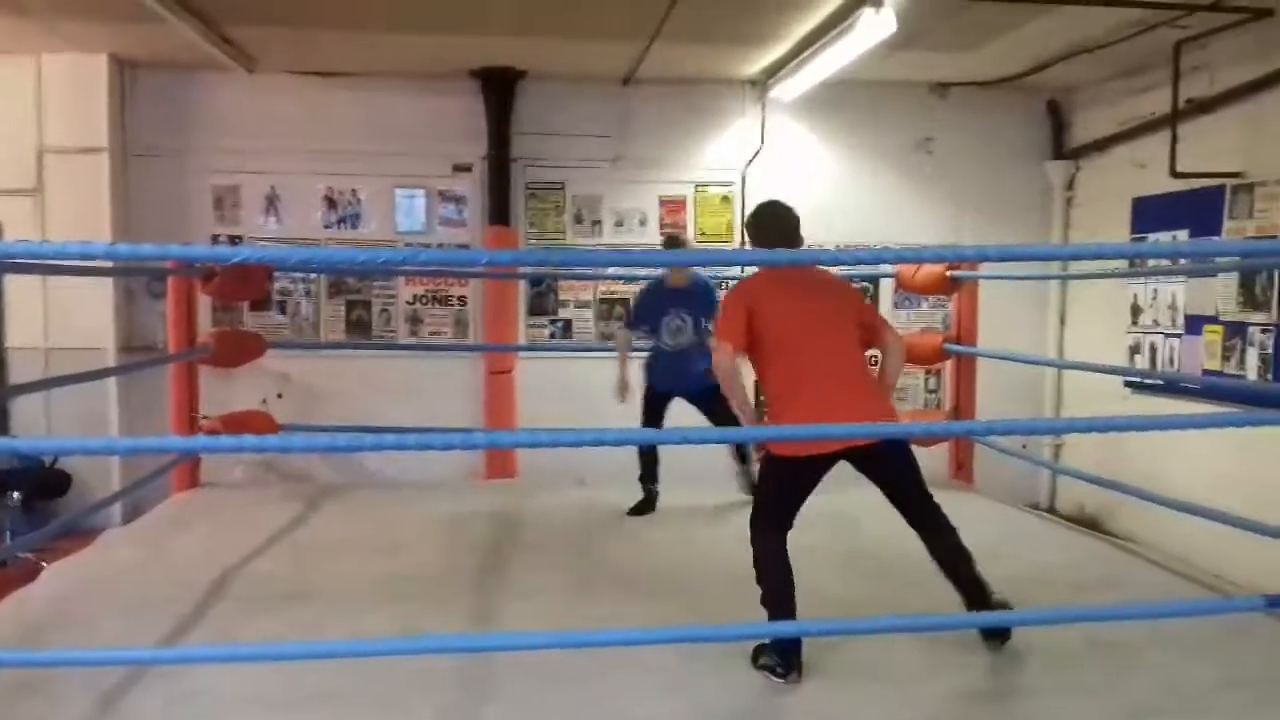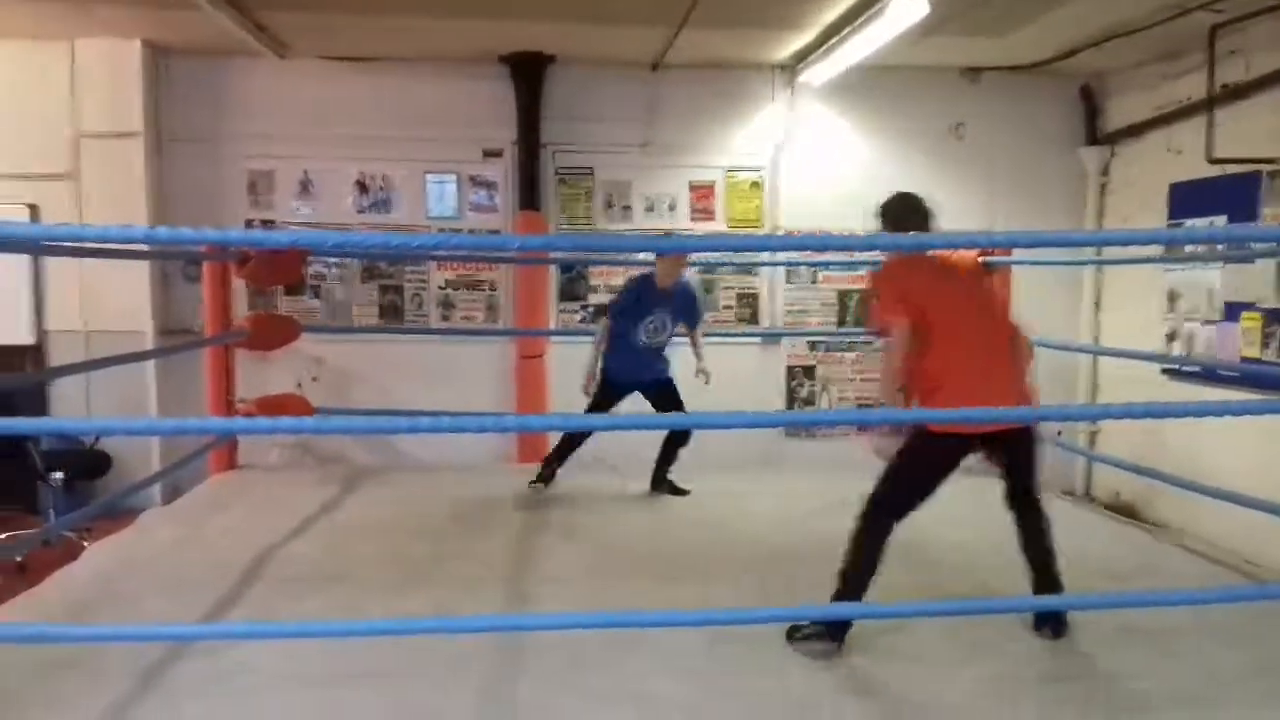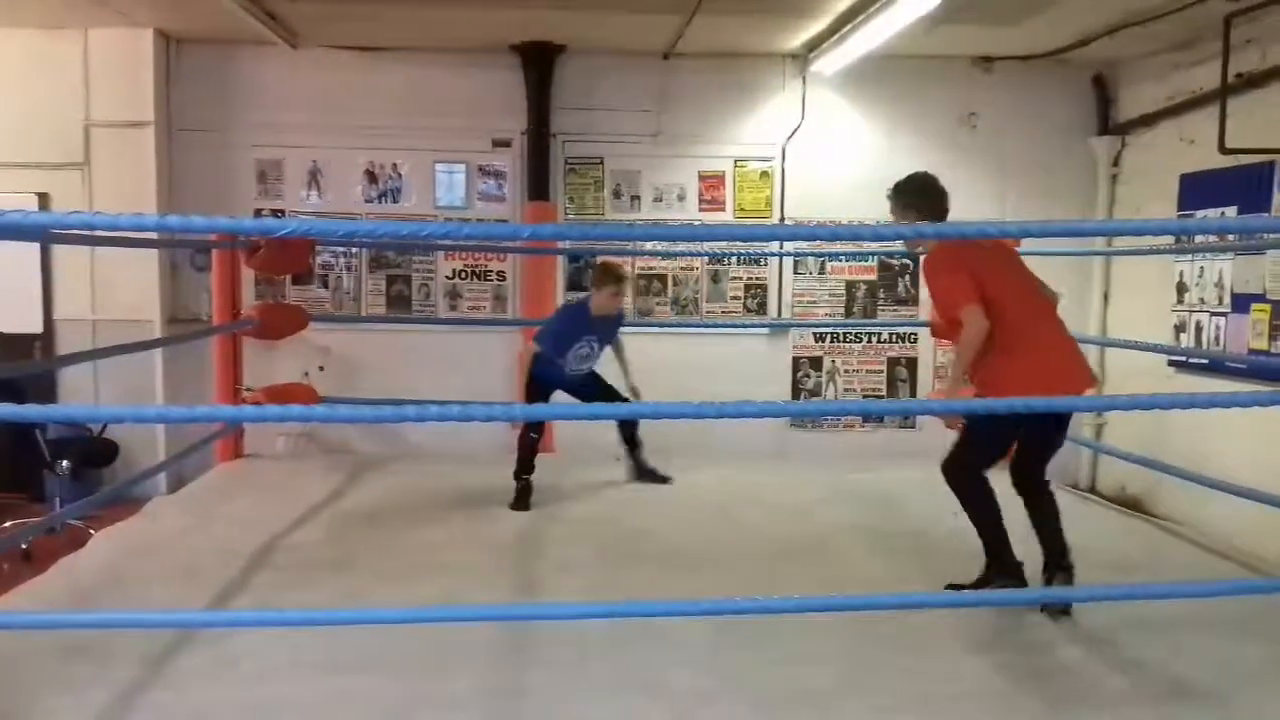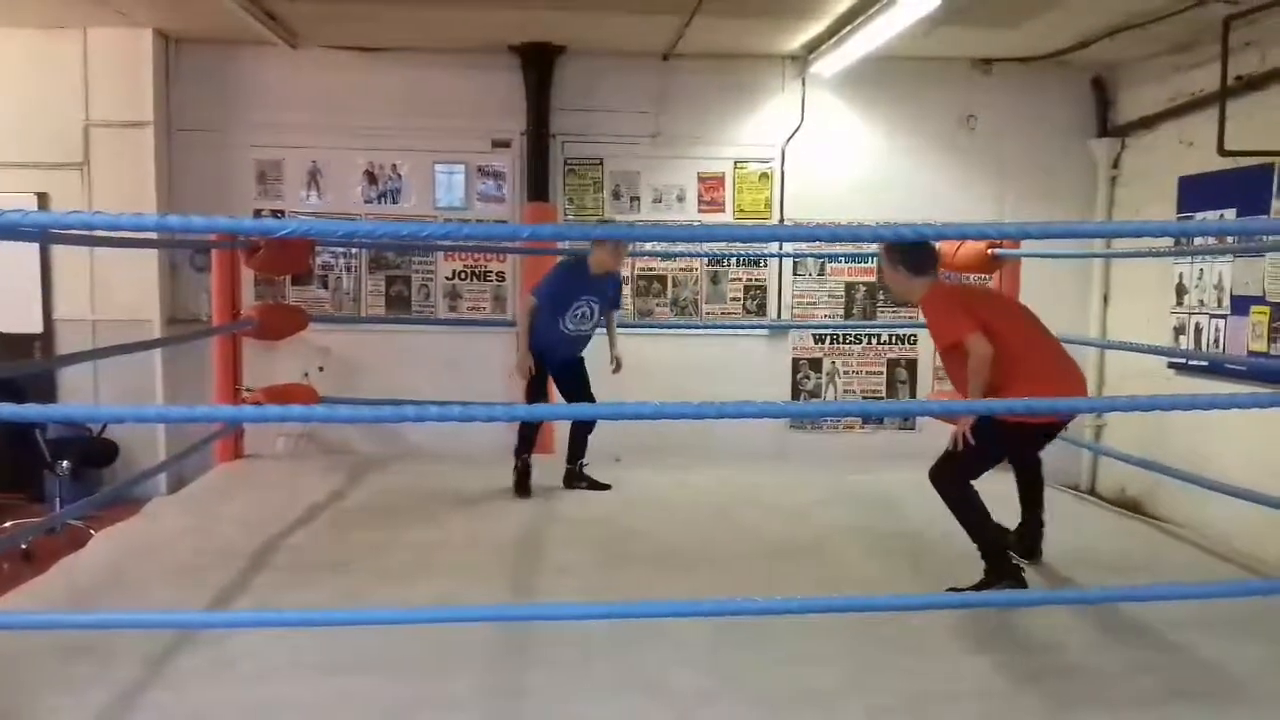
dt=0.4s
person 1, frame 1
left shoulder: (746, 292)
right shoulder: (838, 287)
left elbow: (723, 361)
right elbow: (894, 347)
left wrist: (755, 426)
left hip: (798, 434)
right hip: (871, 424)
left knee: (767, 532)
right knee: (926, 516)
left ankle: (783, 652)
right ankle: (985, 613)
person 1, frame 2
left shoulder: (894, 276)
right shoulder: (972, 275)
left elbow: (899, 340)
right elbow: (1020, 344)
left wrist: (890, 412)
left hip: (951, 416)
right hip: (1013, 410)
left knee: (882, 511)
right knee: (1025, 503)
left ankle: (833, 624)
right ankle: (1050, 610)
person 1, frame 3
left shoulder: (939, 261)
right shoulder: (992, 247)
left elbow: (976, 325)
right elbow: (1048, 299)
left wrist: (953, 386)
left hip: (1015, 389)
right hip: (1067, 378)
left knee: (961, 469)
right knee: (1029, 476)
left ankle: (1004, 571)
right ankle: (1057, 570)
person 1, frame 4
left shoulder: (937, 303)
right shoulder: (966, 292)
left elbow: (981, 351)
right elbow: (1026, 333)
left wrist: (971, 410)
left hip: (1029, 401)
right hip: (1067, 391)
left knee: (948, 475)
right knee: (1019, 446)
left ankle: (1004, 574)
right ankle: (1029, 537)
person 2, frame 1
left shoulder: (702, 287)
right shoulder: (650, 294)
left elbow: (715, 322)
right elbow: (628, 333)
right wrist: (623, 375)
left hip: (699, 375)
right hip: (659, 379)
left knee: (729, 425)
left ankle: (746, 475)
right ankle: (649, 492)
person 2, frame 2
left shoulder: (686, 293)
right shoulder: (636, 288)
left elbow: (693, 327)
right elbow: (606, 324)
left wrist: (700, 360)
right wrist: (592, 370)
left hip: (654, 371)
right hip: (618, 370)
left knee: (681, 425)
left ankle: (660, 477)
right ankle: (549, 468)
person 2, frame 3
left shoulder: (615, 316)
right shoulder: (567, 315)
left elbow: (615, 342)
right elbow: (533, 350)
left wrist: (628, 378)
right wrist: (522, 397)
left hip: (580, 377)
right hip: (543, 374)
right knee: (534, 423)
left ankle: (639, 465)
right ankle: (523, 482)
person 2, frame 4
left shoulder: (612, 279)
right shoulder: (566, 271)
left elbow: (609, 312)
right elbow: (528, 306)
left wrist: (613, 347)
right wrist: (523, 352)
left hip: (569, 354)
right hip: (539, 350)
right knee: (537, 405)
left ankle: (574, 472)
right ankle: (522, 466)
